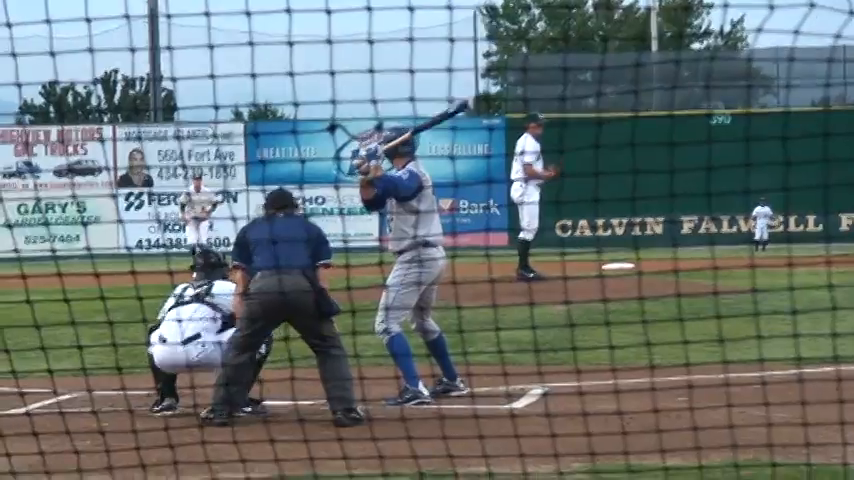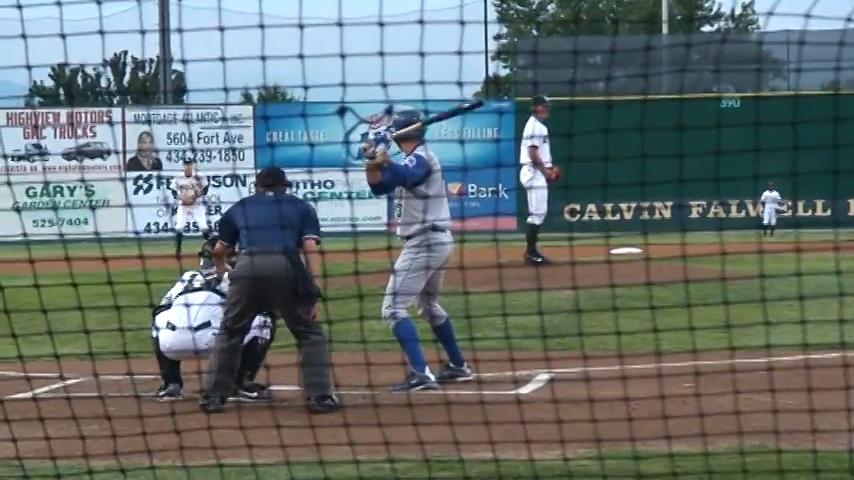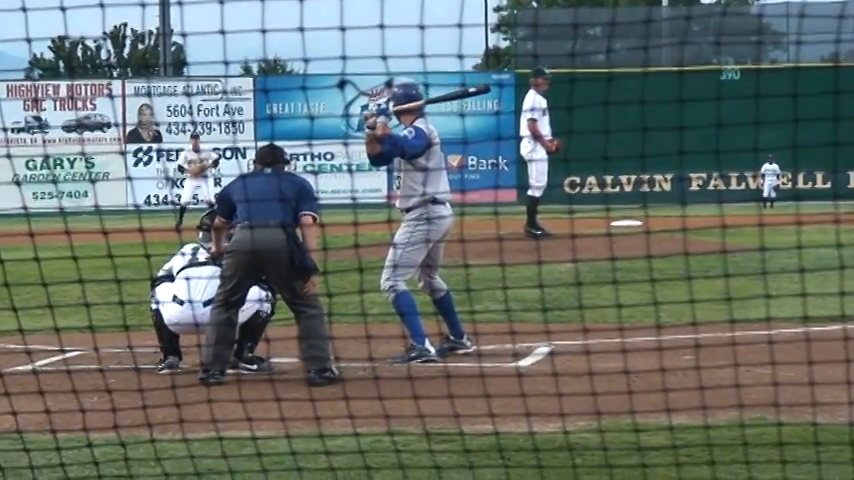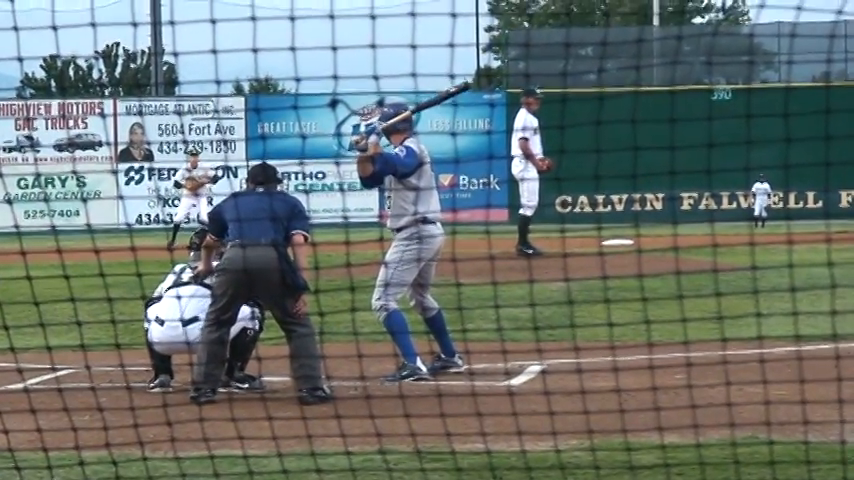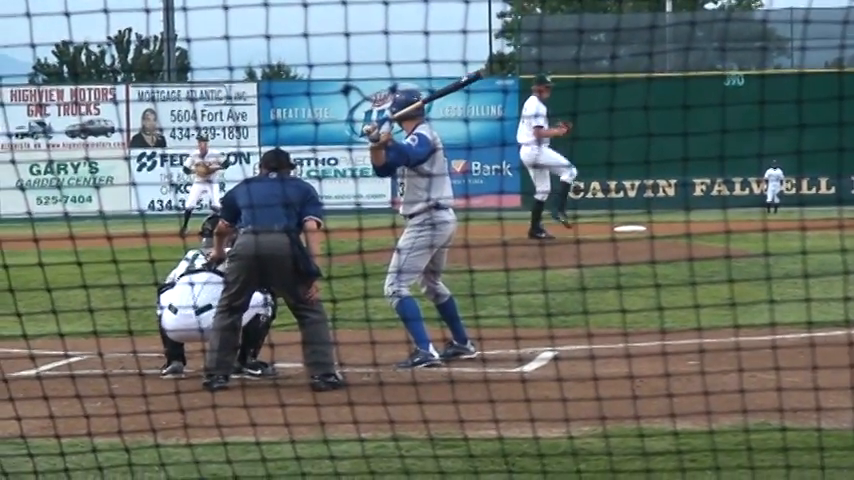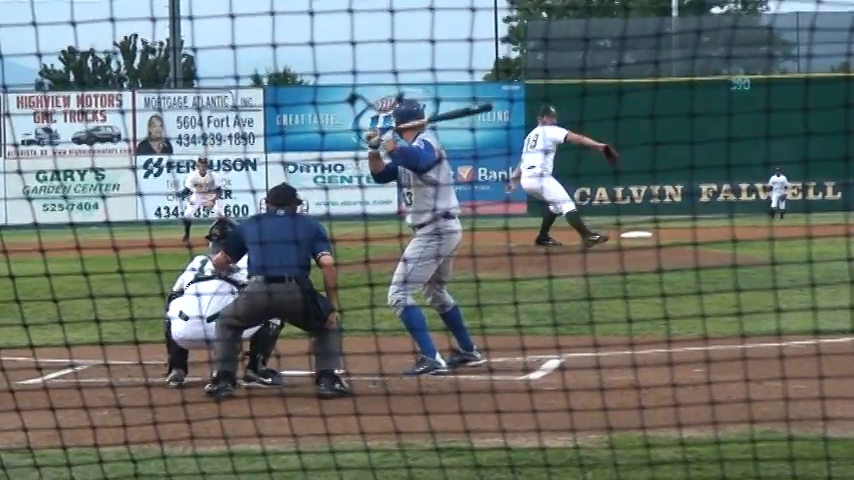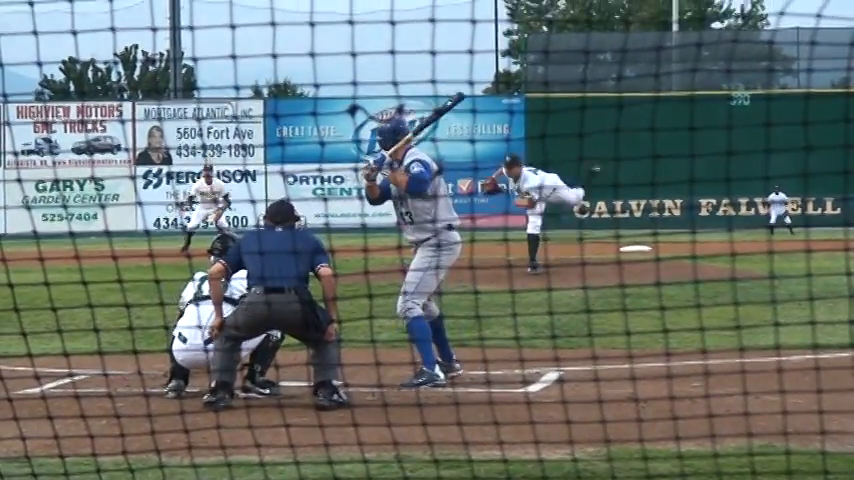
dt=0.7s
person 1, frame 1
left shoulder: (412, 173)
right shoulder: (404, 176)
left elbow: (392, 188)
right elbow: (372, 202)
left wrist: (374, 165)
right wrist: (365, 176)
left hip: (416, 258)
right hip: (429, 257)
left knee: (386, 323)
right knee: (422, 320)
left ankle: (414, 388)
right ankle: (452, 380)
person 1, frame 2
left shoulder: (421, 158)
right shoulder: (414, 160)
left elbow: (401, 177)
right elbow: (379, 186)
left wrist: (382, 152)
right wrist: (372, 160)
left hip: (424, 243)
right hip: (437, 241)
left knee: (393, 308)
right knee: (429, 305)
left ankle: (421, 374)
right ankle: (459, 366)
person 1, frame 3
left shoulder: (420, 130)
right shoulder: (410, 134)
left elbow: (399, 148)
right elbow: (377, 157)
left wrist: (382, 124)
right wrist: (372, 131)
left hip: (423, 217)
right hip: (436, 214)
left knee: (392, 281)
right knee: (429, 278)
left ankle: (421, 346)
right ankle: (458, 338)
person 1, frame 4
left shoulder: (410, 150)
right shoulder: (401, 153)
left elbow: (388, 166)
right elbow: (369, 179)
left wrist: (373, 143)
right wrist: (363, 152)
left hip: (414, 235)
right hip: (427, 233)
left knee: (383, 300)
right knee: (421, 296)
left ankle: (412, 365)
right ankle: (450, 357)
person 1, frame 5
left shoulder: (423, 135)
right shoulder: (416, 139)
left elbow: (404, 156)
right elbow: (383, 168)
left wrist: (386, 136)
right wrist: (375, 141)
left hip: (427, 222)
right hip: (439, 220)
left knee: (395, 286)
right knee: (432, 283)
left ankle: (425, 351)
right ankle: (462, 343)
person 1, frame 6
left shoulder: (425, 143)
right shoulder: (414, 148)
left elbow: (412, 158)
right elbow: (380, 175)
left wrist: (391, 145)
right wrist: (374, 149)
left hip: (434, 232)
right hip: (443, 230)
left knee: (399, 295)
right knee: (436, 292)
left ankle: (432, 359)
right ankle: (468, 350)
person 1, frame 7
left shoulder: (416, 161)
right shoulder: (398, 166)
left elbow: (418, 186)
right elbow: (376, 198)
left wrist: (390, 172)
right wrist: (371, 179)
left hip: (438, 242)
right hip: (432, 243)
left knee: (408, 305)
right knee: (422, 301)
left ankle: (431, 371)
right ankle: (448, 361)
person 2, frame 1
left shoulder: (249, 230)
right shoulder: (311, 228)
left elbow: (241, 279)
right elbow: (320, 275)
left wrist: (240, 321)
right wrist: (327, 310)
left hip: (262, 290)
right hip: (303, 289)
left knee: (239, 348)
right knee: (331, 348)
left ankle: (221, 410)
right ankle: (345, 410)
person 2, frame 2
left shoulder: (238, 208)
right shoulder: (301, 206)
left elbow: (219, 251)
right elbow: (310, 249)
left wrist: (221, 268)
right wrist: (312, 291)
left hip: (246, 270)
right hip: (286, 269)
left knee: (230, 333)
right knee: (310, 333)
left ankle: (214, 396)
right ankle: (319, 397)
person 2, frame 3
left shoulder: (237, 184)
right shoulder: (298, 183)
left elbow: (219, 224)
right elbow: (307, 223)
left wrist: (218, 248)
right wrist: (310, 267)
left hip: (242, 241)
right hip: (280, 241)
left knee: (224, 304)
right knee: (307, 305)
left ankle: (212, 369)
right ankle: (319, 369)
person 2, frame 4
left shoulder: (229, 203)
right shoulder: (290, 202)
left elbow: (210, 243)
right elbow: (298, 242)
left wrist: (205, 265)
right wrist: (301, 287)
left hip: (233, 260)
right hip: (272, 260)
left knee: (215, 323)
right knee: (298, 323)
left ankle: (203, 388)
right ankle: (311, 388)
person 2, frame 5
left shoulder: (242, 188)
right shoulder: (303, 188)
left elbow: (222, 229)
right elbow: (312, 229)
left wrist: (217, 252)
right wrist: (314, 274)
left hip: (246, 245)
right hip: (284, 246)
left knee: (227, 310)
right knee: (311, 310)
left ankle: (216, 374)
right ankle: (323, 374)
person 2, frame 6
left shoulder: (249, 225)
right shoulder: (311, 225)
left elbow: (219, 263)
right elbow: (328, 264)
left wrist: (232, 270)
right wrist: (333, 307)
left hip: (257, 293)
right hip: (296, 294)
left knee: (226, 322)
right knee: (329, 324)
left ankle: (222, 381)
right ankle: (328, 380)
person 2, frame 7
left shoulder: (248, 239)
right shoulder: (308, 239)
left elbow: (215, 272)
right elbow: (327, 275)
left wrist: (218, 315)
right wrist: (332, 318)
left hip: (256, 303)
right hip: (295, 304)
left knee: (225, 334)
right knee: (327, 336)
left ankle: (220, 392)
right ankle: (326, 391)
person 3, frame 1
left shoulder: (180, 289)
right shoulder: (229, 288)
left elbow: (161, 321)
left hip: (164, 356)
right hip: (203, 351)
left knee: (156, 334)
left ankle: (166, 398)
person 3, frame 2
left shoulder: (186, 277)
left elbow: (164, 306)
left hip: (171, 344)
right hip: (210, 340)
left knee: (160, 316)
right knee: (264, 321)
left ankle: (170, 384)
right ankle: (244, 385)
person 3, frame 3
left shoulder: (186, 250)
left elbow: (159, 279)
left hip: (175, 319)
left knee: (158, 291)
right knee: (265, 295)
left ankle: (170, 357)
right ankle: (243, 357)
person 3, frame 4
left shoulder: (177, 270)
left elbow: (156, 298)
left hip: (160, 339)
right hip: (198, 337)
left knee: (152, 307)
right knee: (252, 312)
left ankle: (161, 376)
right ankle: (234, 376)
person 3, frame 5
left shoulder: (189, 256)
left elbow: (168, 285)
left hip: (173, 326)
right hip: (213, 323)
left knee: (166, 295)
right knee: (264, 299)
left ankle: (174, 362)
right ankle: (246, 362)
person 3, frame 6
left shoulder: (197, 261)
right shoulder: (245, 261)
left elbow: (176, 293)
left hip: (184, 335)
left knee: (175, 301)
left ankle: (176, 370)
right ankle: (256, 369)
person 3, frame 7
left shoulder: (198, 278)
right shoulder: (245, 276)
left elbow: (183, 309)
left knee: (181, 326)
left ankle: (176, 381)
right ankle: (254, 381)
person 4, frame 1
left shoulder: (525, 140)
right shoulder: (530, 142)
right elbow: (528, 170)
left wrist: (544, 172)
right wrist: (547, 174)
left hip: (526, 188)
right hip: (527, 188)
left knee: (529, 228)
right knee: (529, 228)
left ankle: (524, 267)
right ankle: (522, 269)
person 4, frame 2
left shoulder: (537, 125)
right shoulder: (535, 125)
right elbow: (533, 154)
left wrist: (548, 169)
right wrist: (546, 171)
left hip: (537, 173)
right hip: (535, 173)
left knee: (538, 213)
right knee: (537, 213)
left ankle: (532, 251)
right ankle: (530, 253)
person 4, frame 3
left shoulder: (539, 98)
right shoulder: (533, 98)
right elbow: (532, 126)
left wrist: (548, 141)
right wrist: (546, 145)
left hip: (538, 146)
right hip: (535, 146)
left knee: (539, 185)
right knee: (537, 185)
left ankle: (532, 223)
right ankle: (530, 225)
person 4, frame 4
left shoulder: (529, 117)
right shoulder: (525, 117)
right elbow: (523, 146)
left wrist: (539, 160)
right wrist: (537, 163)
left hip: (528, 164)
right hip: (526, 165)
left knee: (529, 204)
right knee: (529, 204)
left ankle: (523, 243)
right ankle: (522, 244)
person 4, frame 5
left shoulder: (530, 103)
right shoulder: (537, 105)
right elbow: (540, 134)
left wrist: (556, 128)
right wrist: (559, 132)
left hip: (528, 151)
right hip: (535, 150)
left knee: (542, 189)
right knee: (569, 171)
left ankle: (535, 228)
right ankle: (560, 210)
person 4, frame 6
left shoulder: (531, 136)
right shoulder: (550, 131)
left elbow: (522, 163)
right elbow: (575, 138)
left wrist: (513, 179)
right wrist: (599, 145)
left hip: (526, 179)
right hip: (539, 177)
left knee: (557, 203)
right knee: (566, 204)
left ankle: (543, 237)
right ankle: (586, 235)
person 4, frame 7
left shoulder: (529, 182)
right shoulder: (507, 171)
left elbow: (530, 204)
left wrist: (515, 201)
left hip: (550, 188)
right hip: (533, 195)
left knee: (576, 199)
right knee: (533, 226)
right ankle: (533, 263)
